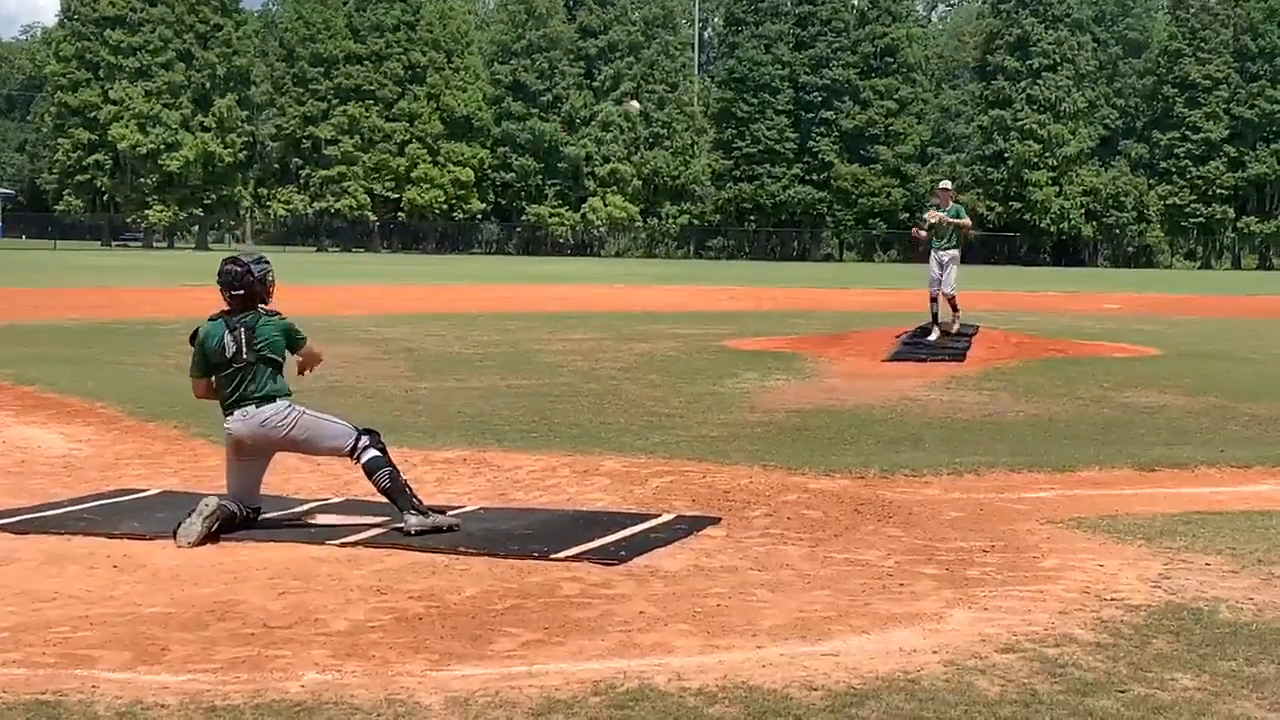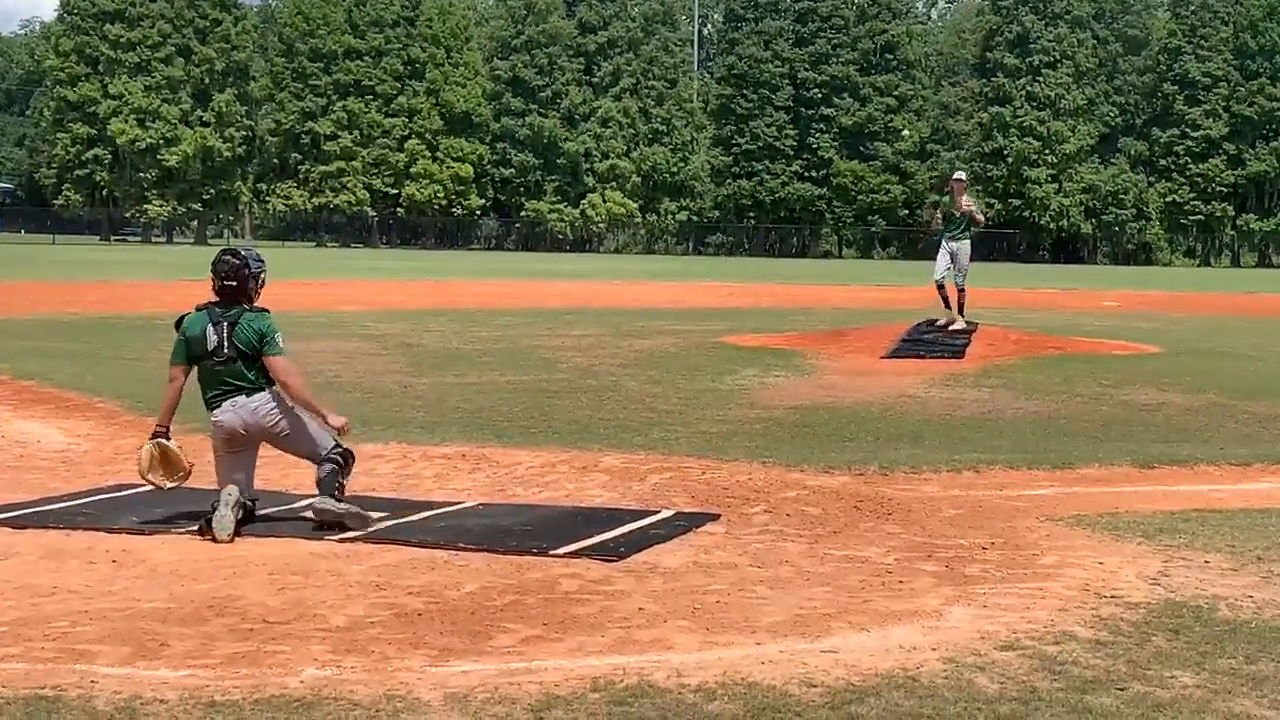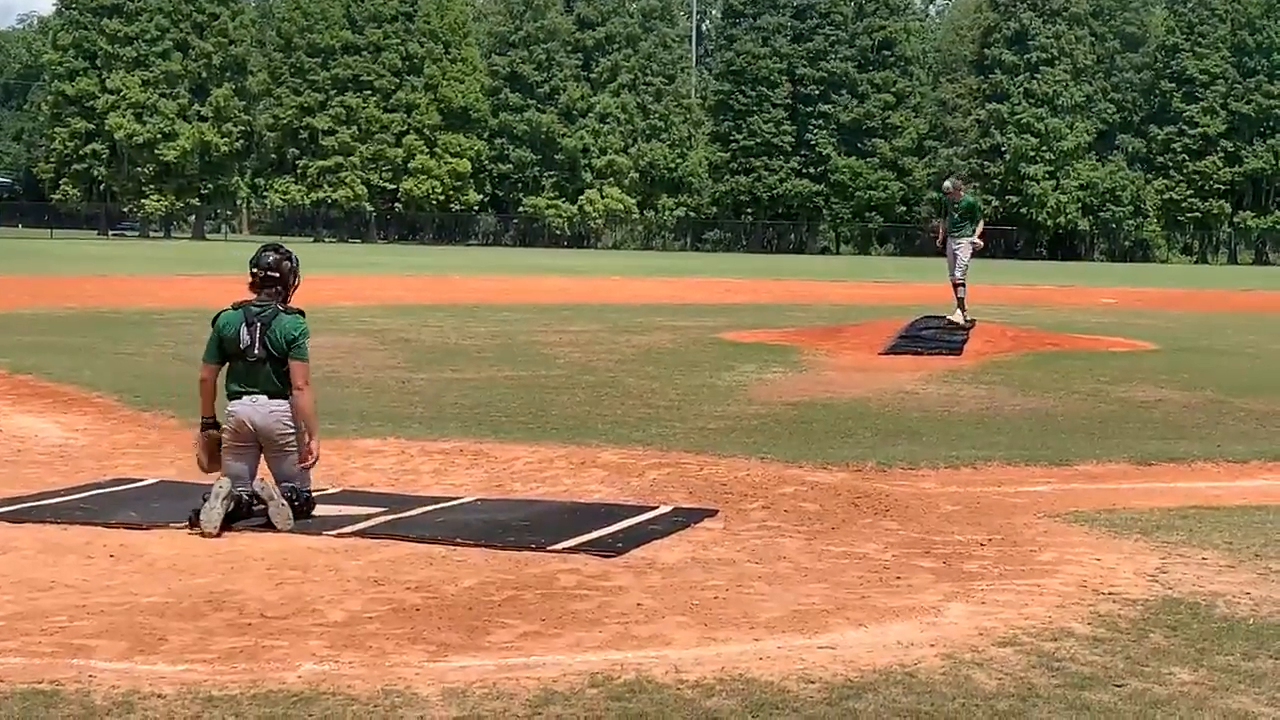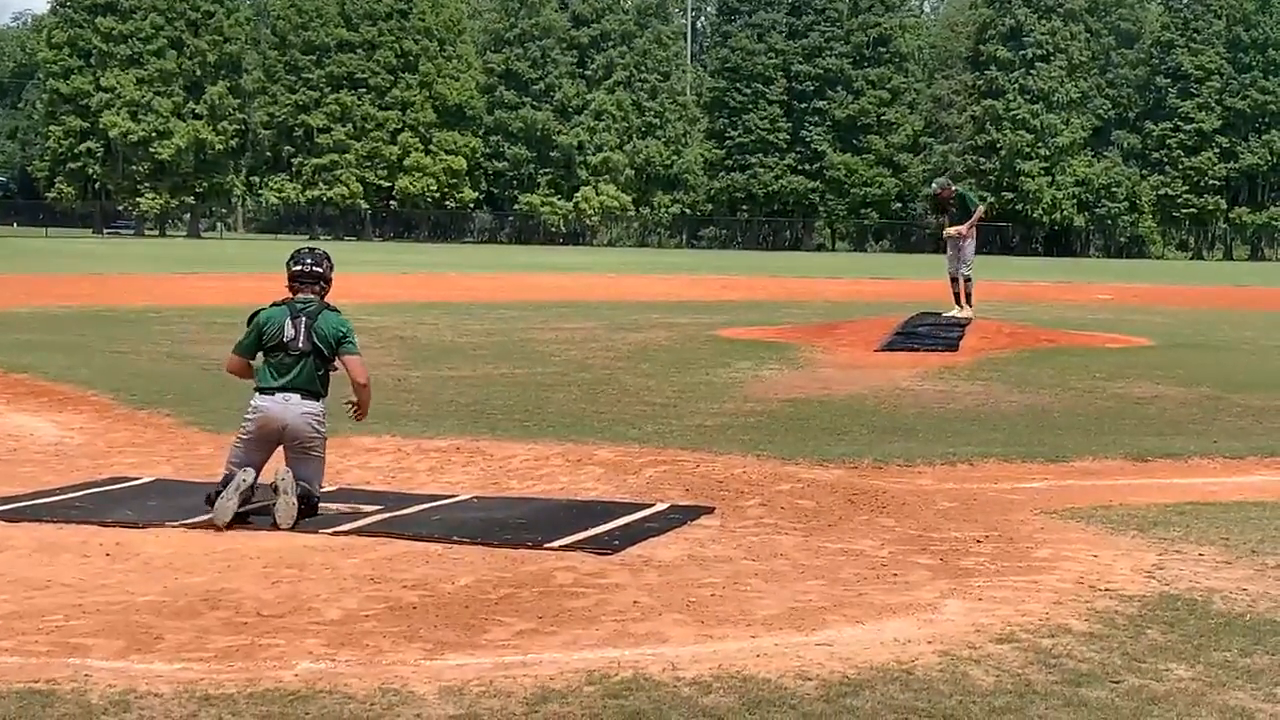
dt=0.5s
person 1, frame 1
left shoulder: (206, 332)
right shoulder: (275, 324)
left elbow: (200, 390)
right elbow: (314, 357)
right wrist: (304, 362)
left hip: (237, 427)
right hip: (279, 415)
left knee: (245, 509)
right knee: (366, 442)
left ankle: (217, 514)
right ankle: (414, 513)
person 1, frame 2
left shoulder: (192, 322)
right shoulder: (259, 322)
left elbow: (175, 380)
right elbow: (286, 377)
left wrist: (161, 430)
right wrist: (326, 414)
left hip: (224, 417)
right hip: (264, 406)
left knee: (244, 503)
right knee: (337, 453)
left ankle: (233, 505)
right ankle: (330, 497)
person 1, frame 3
left shoulder: (227, 319)
right shoulder: (294, 324)
left elbow: (207, 377)
right elbow: (300, 386)
left wrist: (208, 421)
right wrist: (312, 436)
left hip: (238, 411)
right hip: (279, 412)
left knee: (240, 497)
right knee: (300, 499)
left ankle: (224, 498)
right ankle: (279, 494)
person 1, frame 4
left shoulder: (268, 316)
right shoulder: (337, 323)
left elbow: (233, 365)
right elbow: (361, 380)
right wrist: (364, 405)
left hip: (264, 407)
right hip: (308, 412)
left knee: (234, 476)
right knee: (307, 499)
left ankle: (241, 485)
right ankle: (292, 490)
